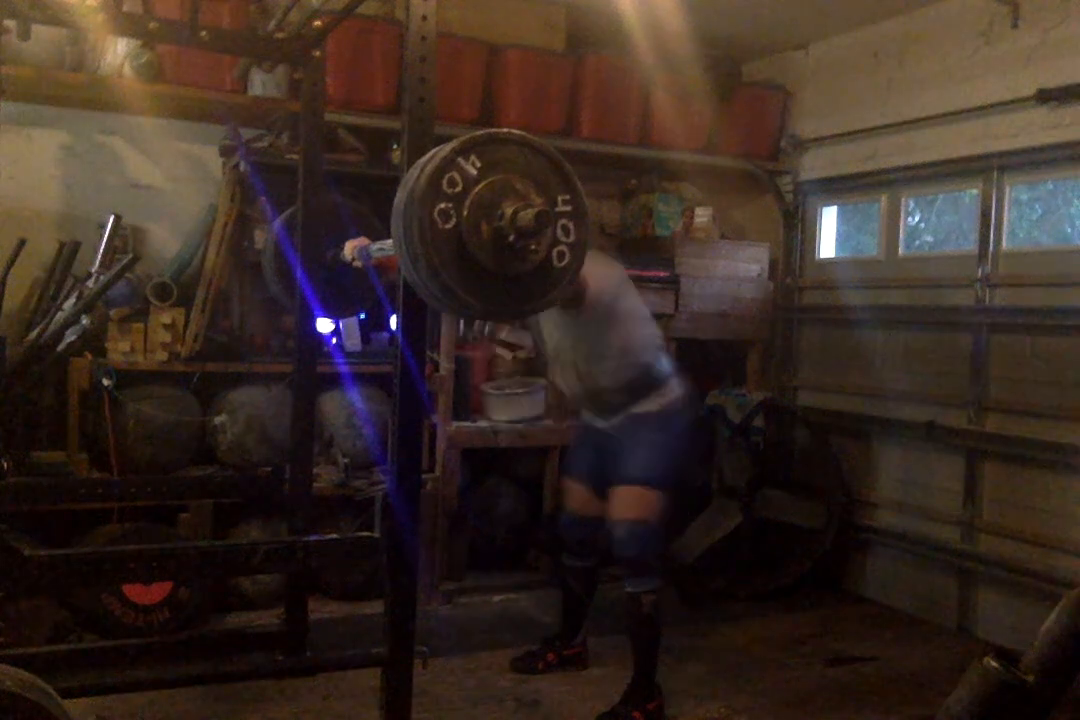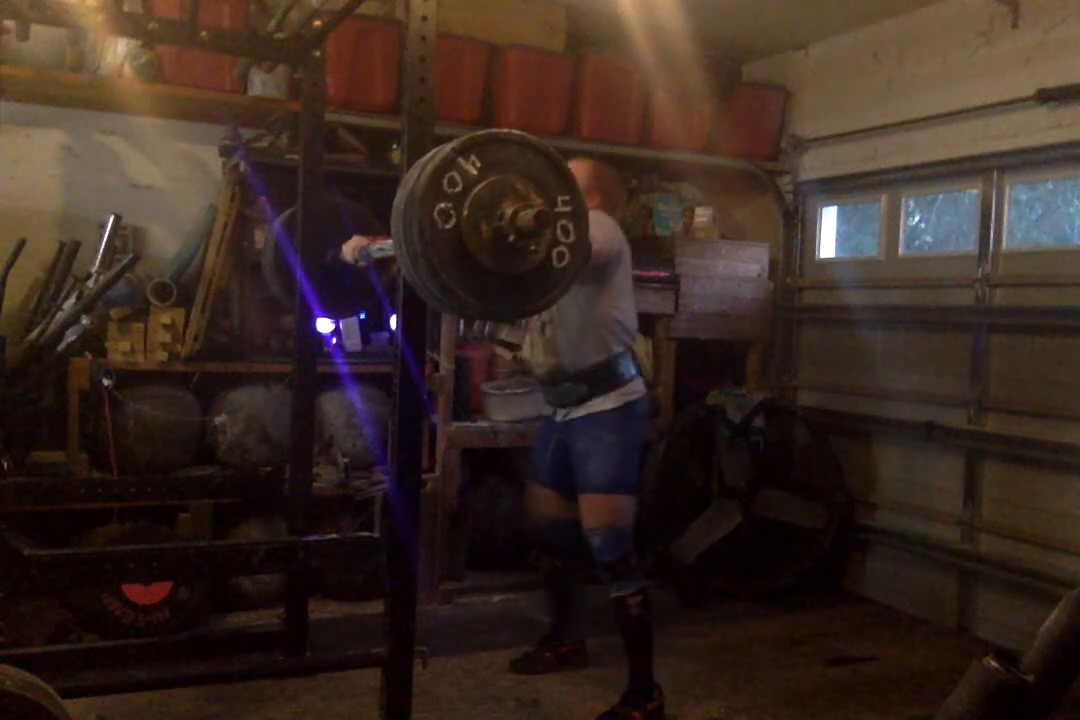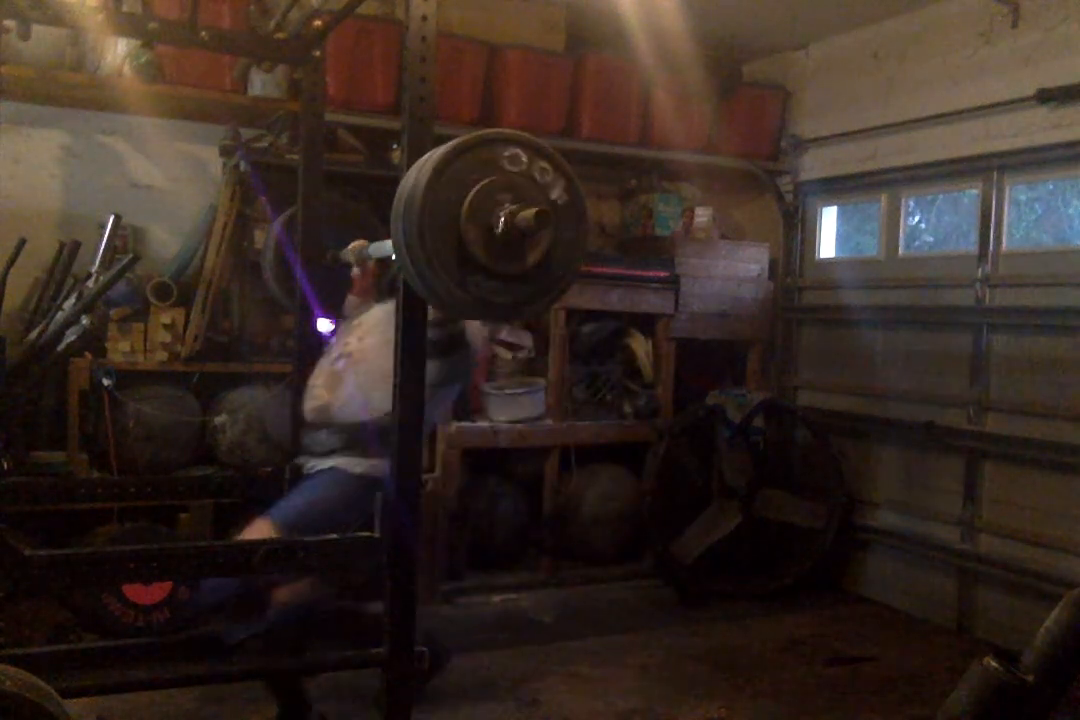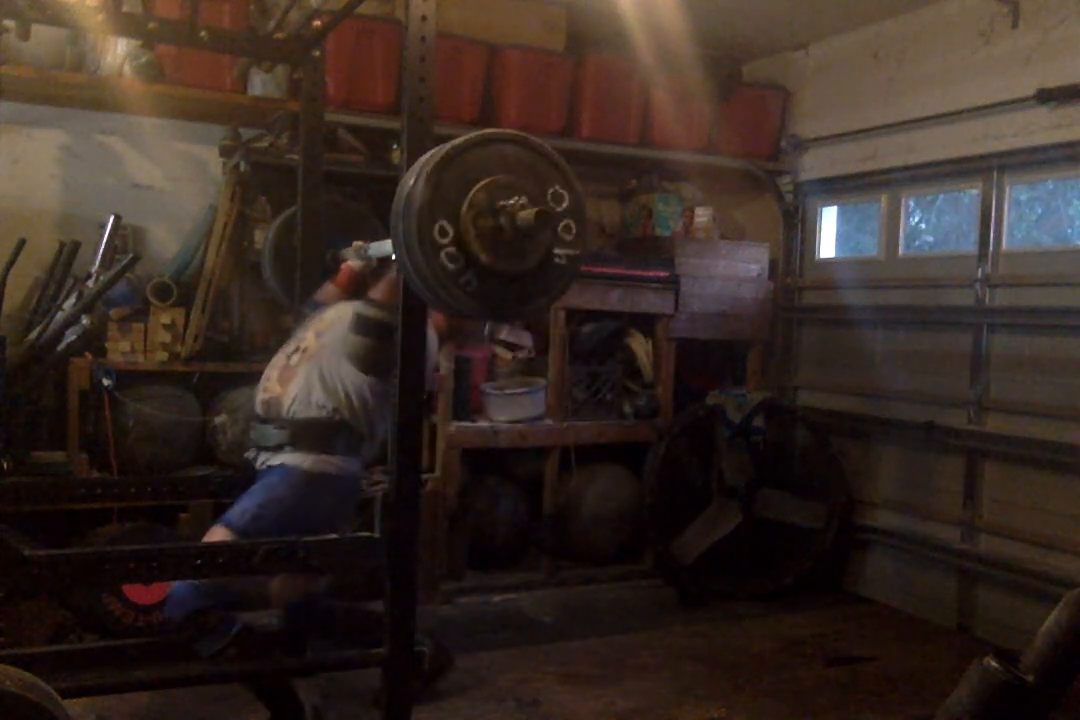
dt=1s
person 1, frame 1
left shoulder: (585, 273)
left elbow: (563, 288)
right wrist: (380, 256)
left hip: (651, 414)
right hip: (603, 418)
left knee: (632, 543)
right knee: (576, 532)
right ankle: (569, 642)
person 1, frame 2
left shoulder: (599, 233)
left hip: (607, 410)
right hip: (564, 410)
left knee: (609, 550)
right knee: (551, 535)
right ankle: (565, 639)
person 1, frame 3
left shoulder: (458, 327)
right shoulder: (396, 307)
left elbow: (439, 338)
right elbow: (351, 339)
right wrist: (363, 284)
left hip: (355, 474)
right hip: (332, 469)
left knee: (223, 586)
right knee: (288, 606)
person 1, frame 4
right shoulder: (362, 310)
left elbow: (363, 348)
right elbow: (316, 323)
left wrist: (403, 272)
right wrist: (351, 271)
left hip: (311, 473)
right hip: (293, 468)
left knee: (191, 599)
right knee: (302, 609)
right ankle: (417, 652)
